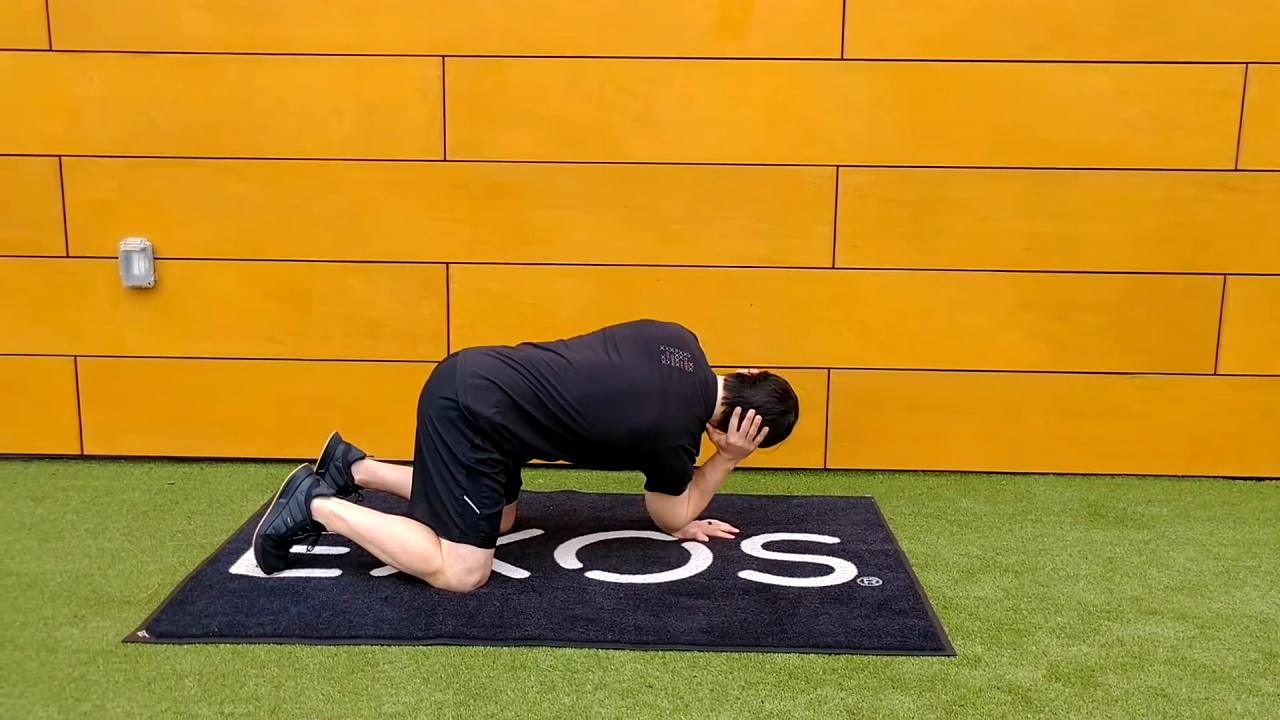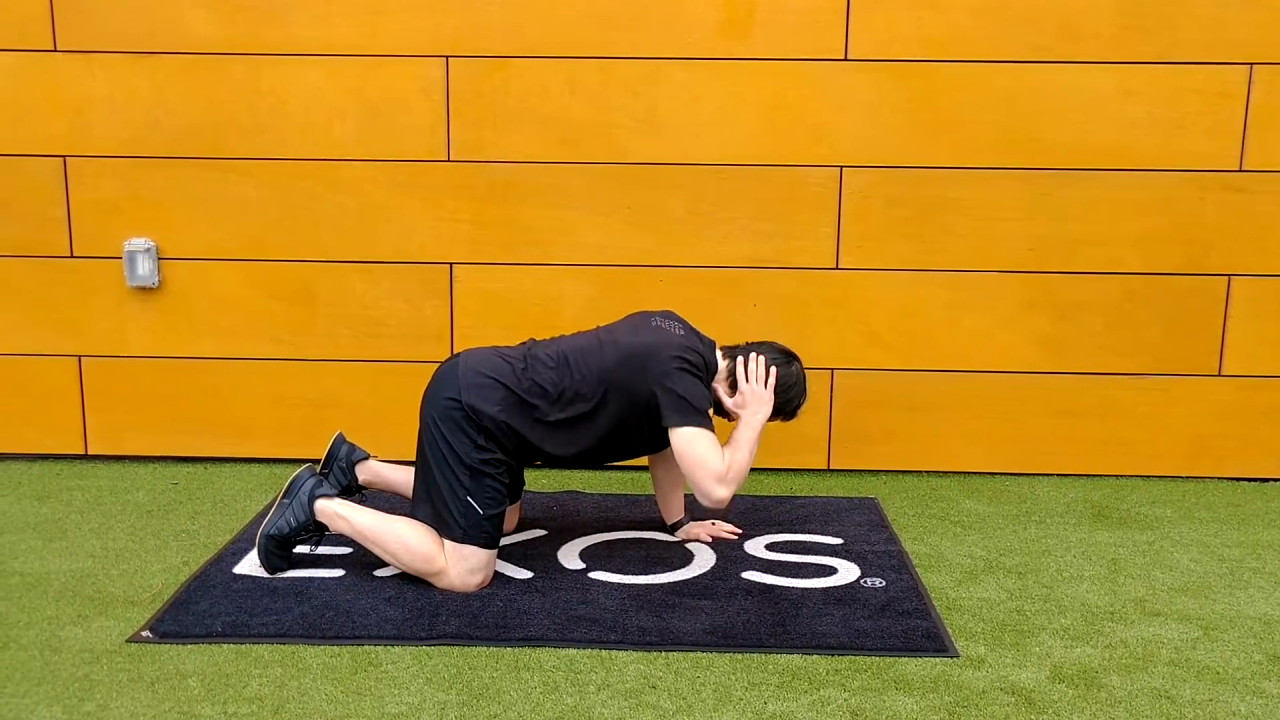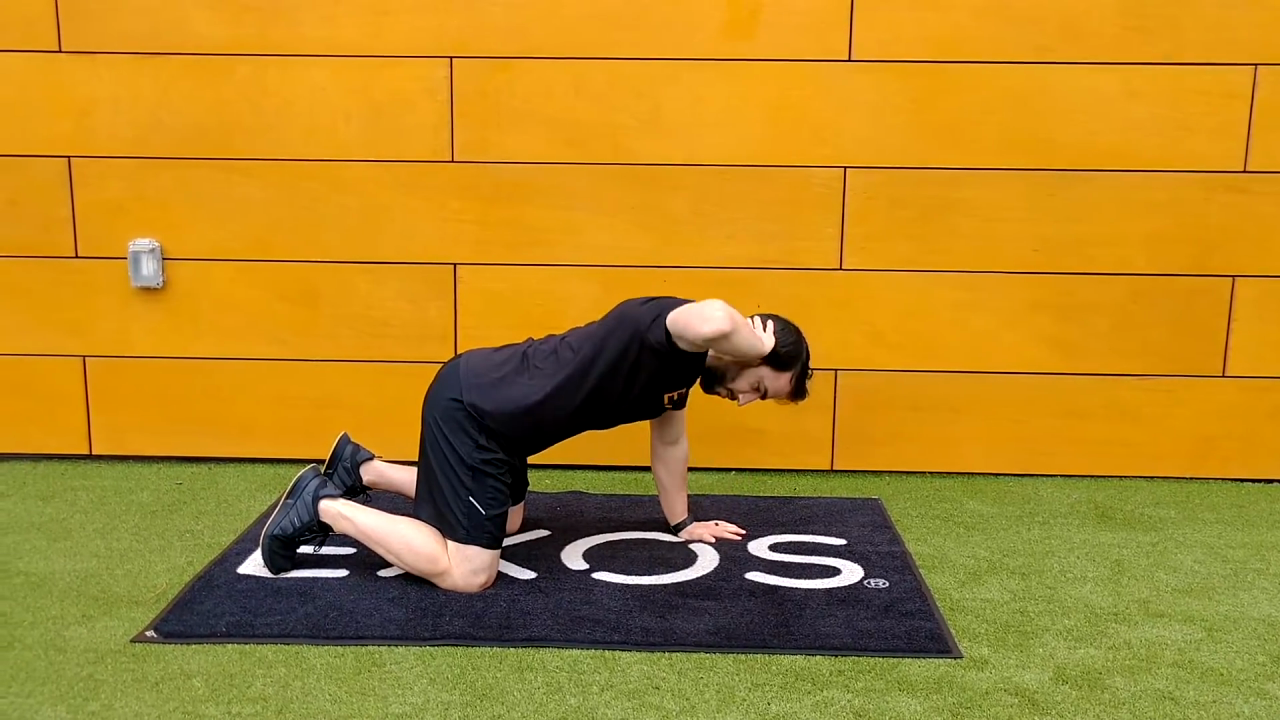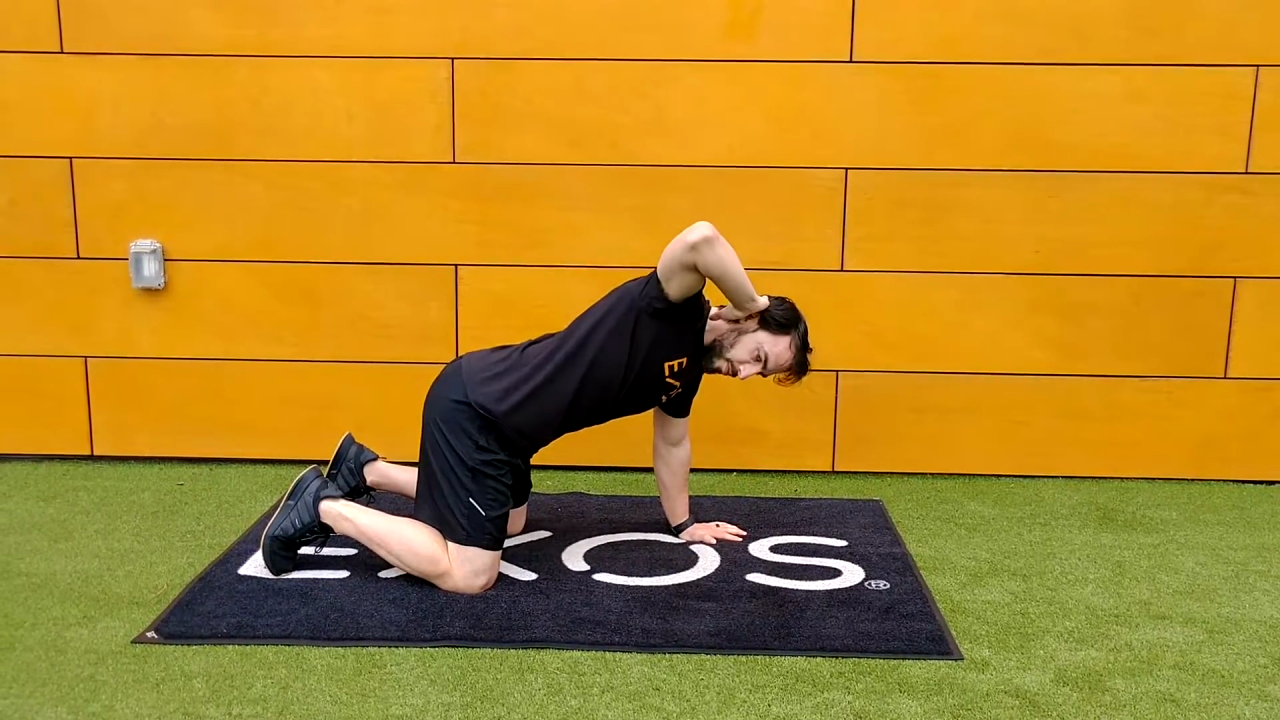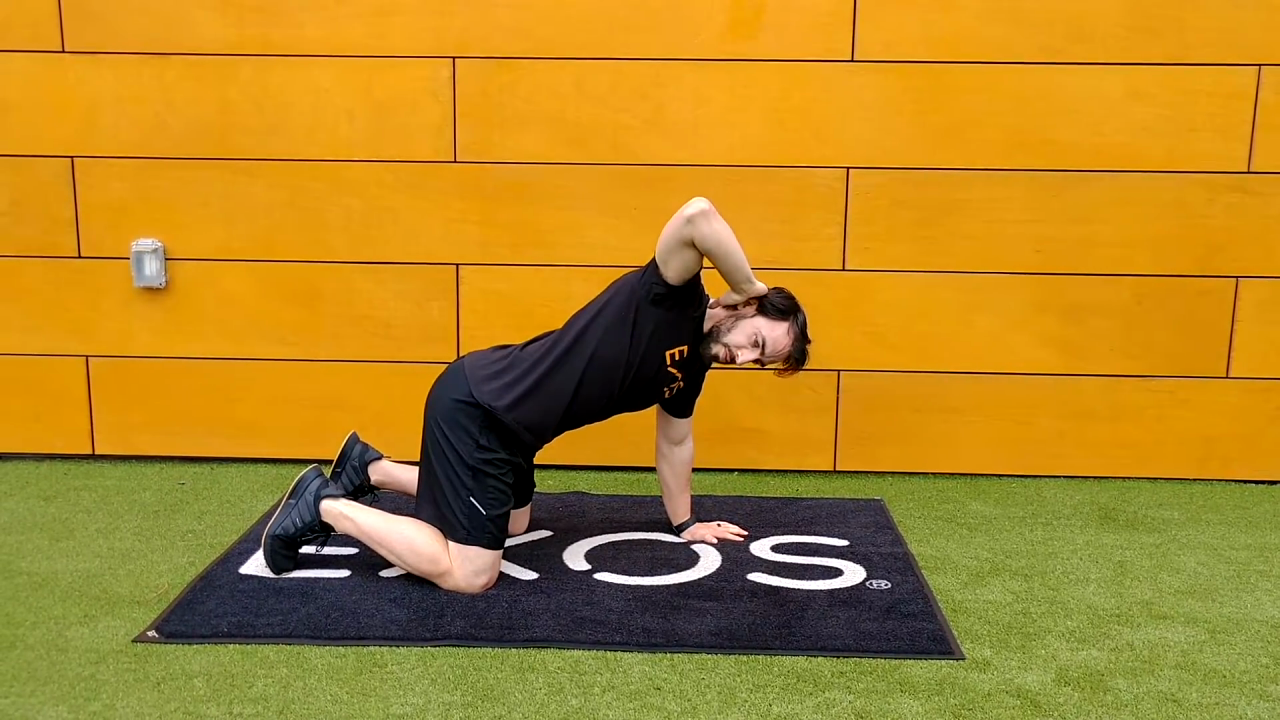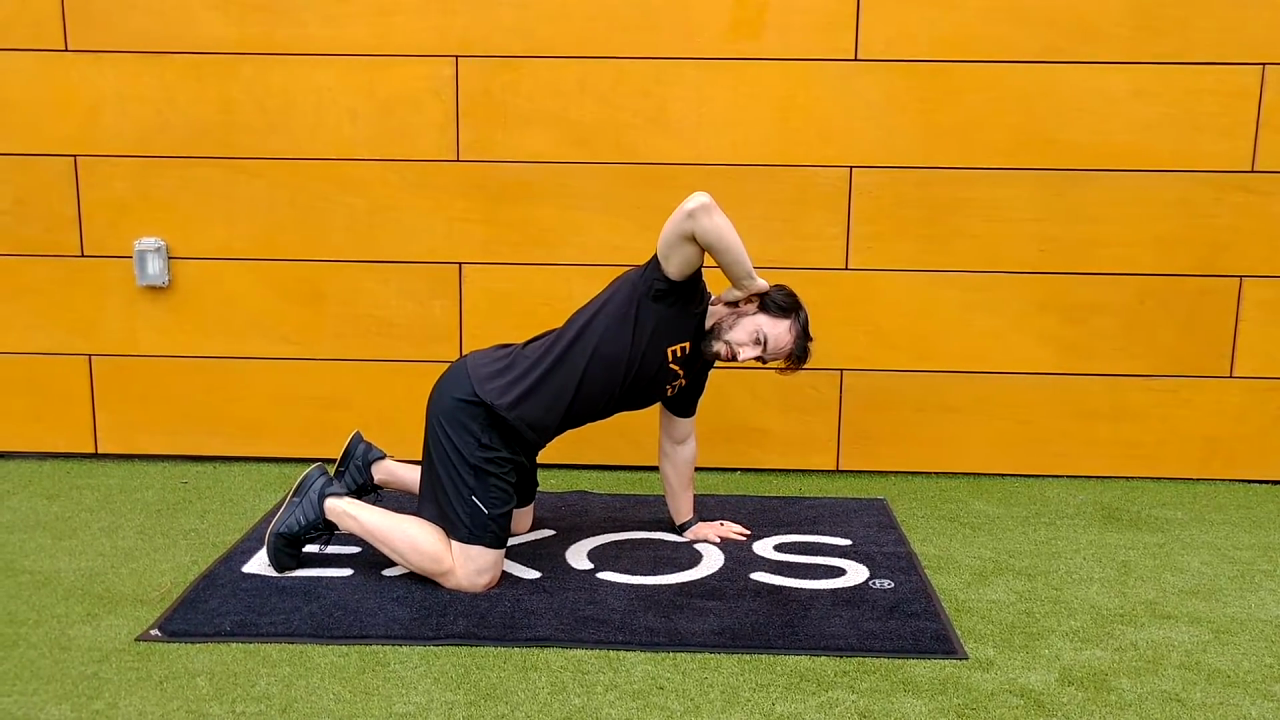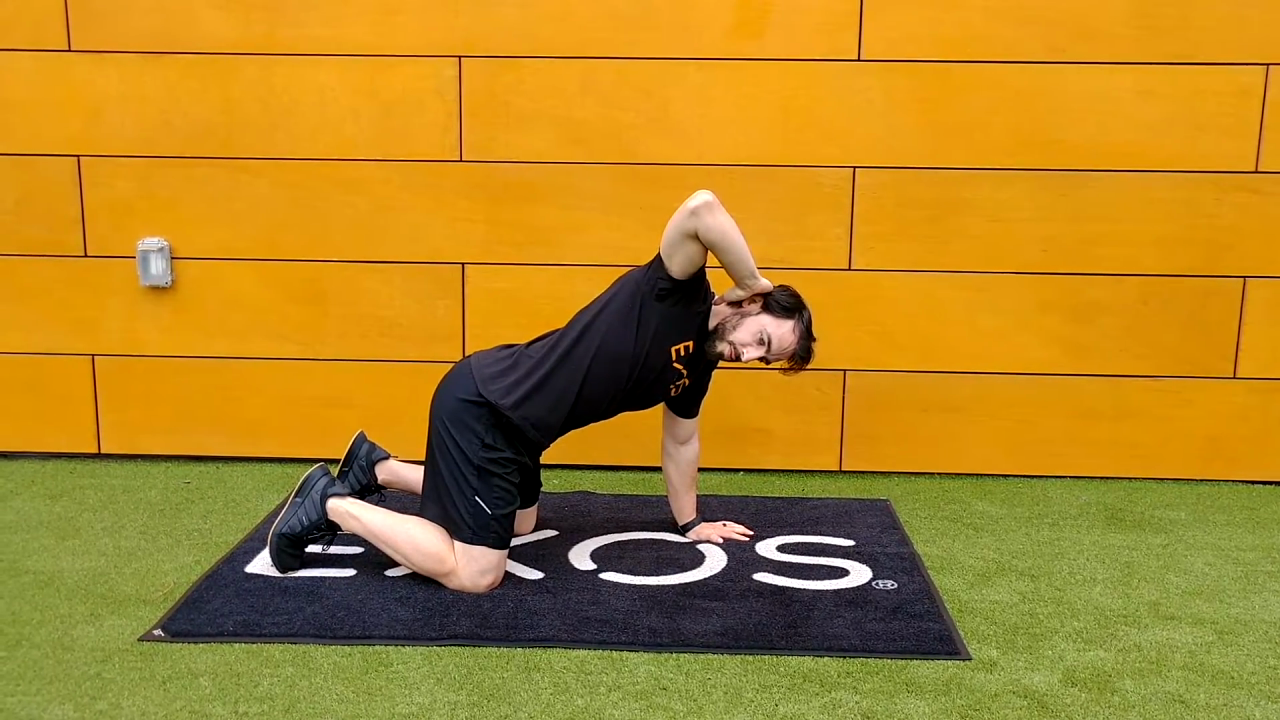
dt=0.4s
person 1, frame 1
left shoulder: (681, 346)
right shoulder: (676, 425)
right elbow: (668, 518)
left wrist: (684, 517)
right wrist: (727, 459)
left hip: (473, 380)
right hip: (469, 412)
left knee: (499, 518)
right knee: (461, 572)
left ankle: (351, 466)
right ankle: (316, 504)
person 1, frame 2
left shoulder: (680, 345)
right shoulder: (683, 371)
left elbow: (664, 436)
right elbow: (716, 486)
left wrist: (678, 522)
right wrist: (755, 417)
left hip: (479, 388)
right hip: (470, 408)
left knee: (502, 519)
right knee: (465, 573)
left ankle: (356, 467)
right ankle: (320, 505)
person 1, frame 3
left shoulder: (684, 360)
right shoulder: (680, 335)
left elbow: (669, 438)
right elbow: (718, 322)
left wrist: (682, 523)
right wrist: (759, 346)
left hip: (488, 405)
right hip: (470, 409)
left knee: (504, 521)
right knee: (469, 572)
left ankle: (361, 469)
right ankle: (323, 507)
person 1, frame 4
left shoulder: (689, 365)
right shoulder: (673, 311)
left elbow: (672, 442)
right elbow: (699, 239)
left wrist: (683, 523)
right wrist: (752, 302)
left hip: (495, 412)
right hip: (471, 409)
left knee: (509, 522)
right knee: (469, 574)
left ankle: (364, 469)
right ankle: (323, 506)
person 1, frame 5
left shoulder: (692, 364)
right shoulder: (673, 300)
left elbow: (674, 441)
right elbow: (696, 217)
left wrist: (684, 522)
right wrist: (750, 287)
left hip: (500, 417)
right hip: (475, 406)
left knee: (513, 522)
right knee: (470, 574)
left ankle: (368, 467)
right ankle: (325, 504)
person 1, frame 6
left shoulder: (695, 363)
right shoulder: (673, 296)
left elbow: (677, 440)
right elbow: (696, 210)
left wrist: (687, 521)
right wrist: (750, 282)
left hip: (504, 417)
right hip: (476, 405)
left knee: (516, 522)
right knee: (473, 573)
left ankle: (371, 466)
right ankle: (328, 503)
person 1, frame 7
left shoulder: (698, 364)
right shoulder: (678, 296)
left elbow: (680, 441)
right elbow: (701, 209)
left wrist: (690, 522)
right wrist: (754, 284)
left hip: (508, 418)
right hip: (480, 407)
left knee: (519, 522)
right knee: (476, 574)
left ankle: (375, 467)
right ankle: (329, 504)
